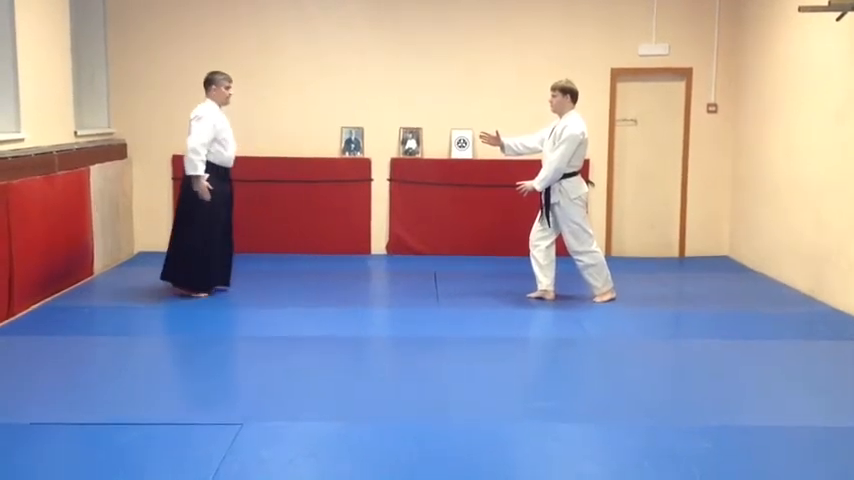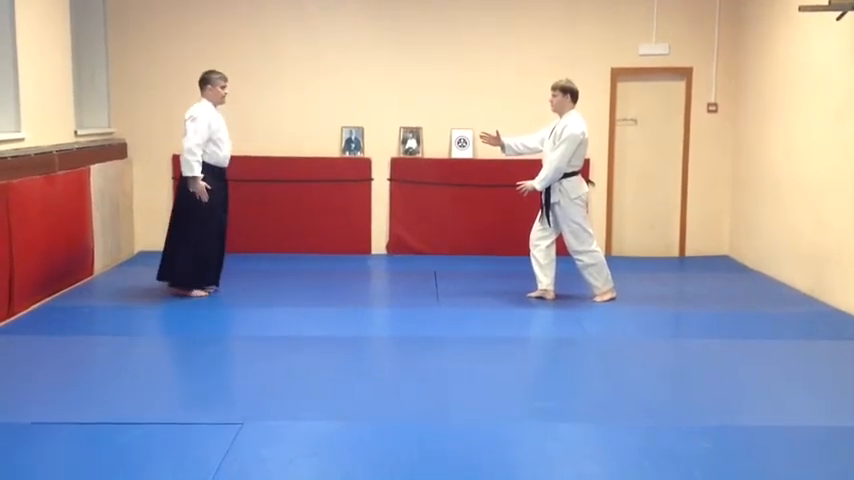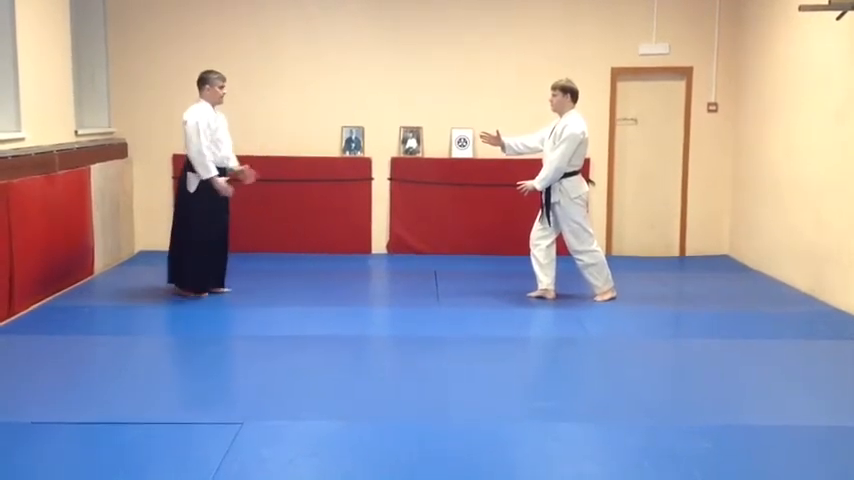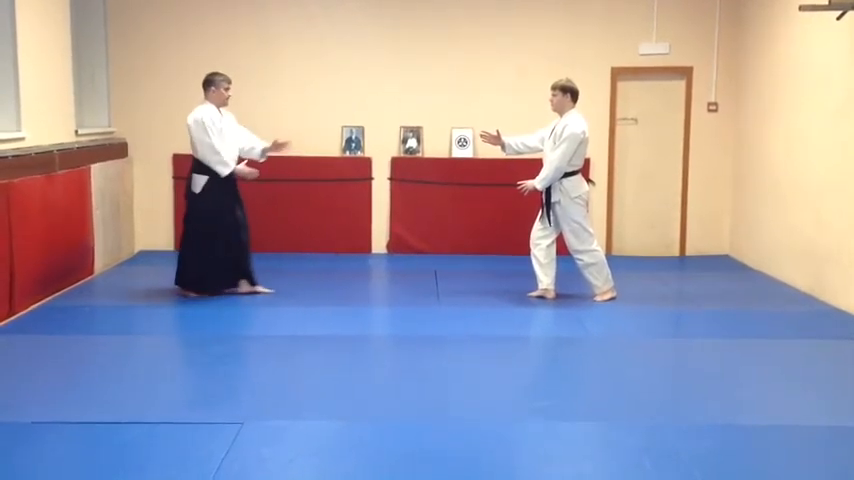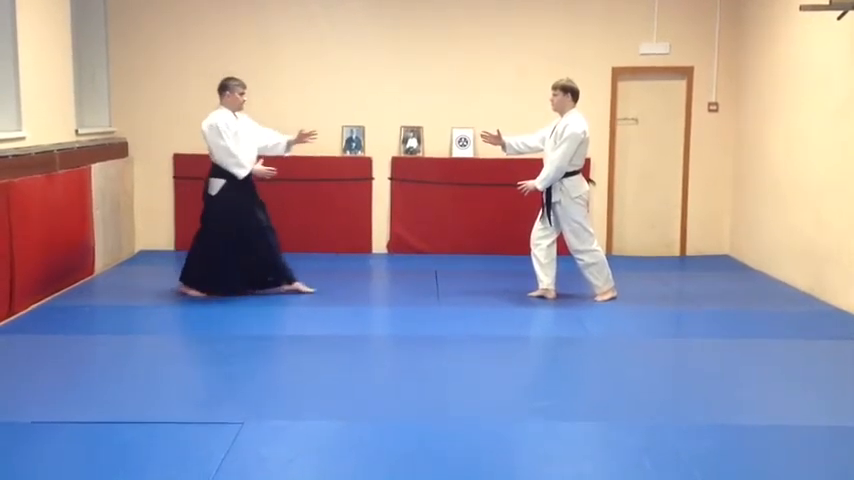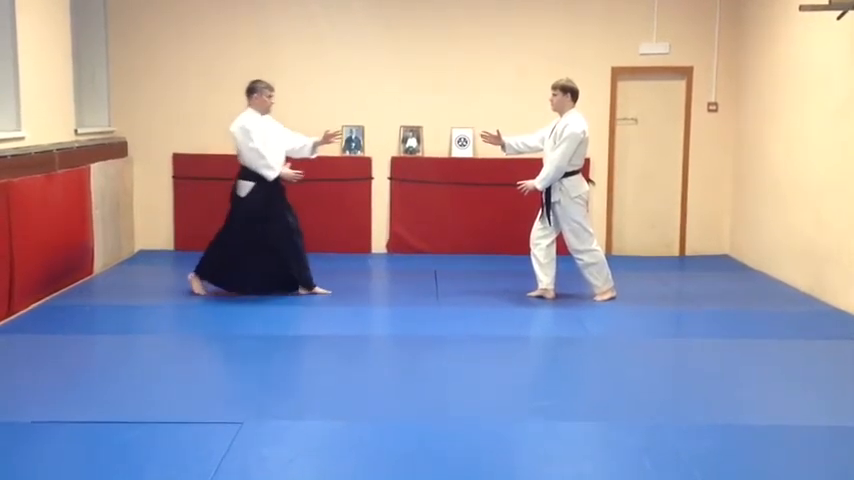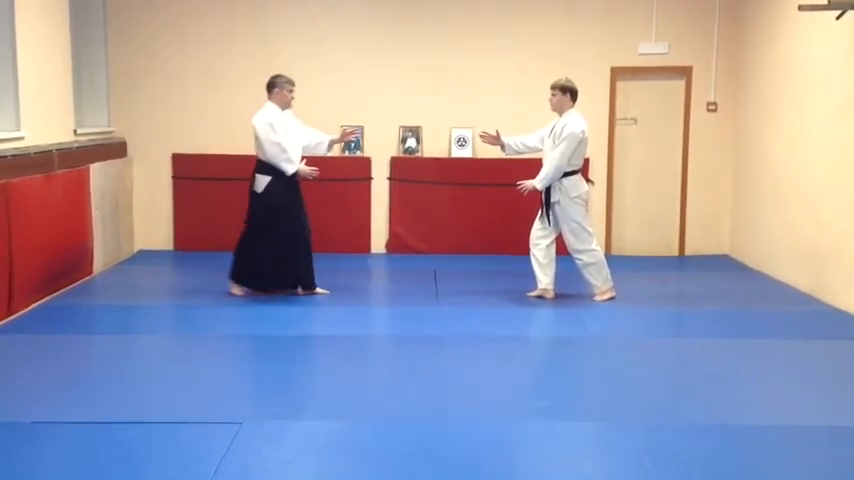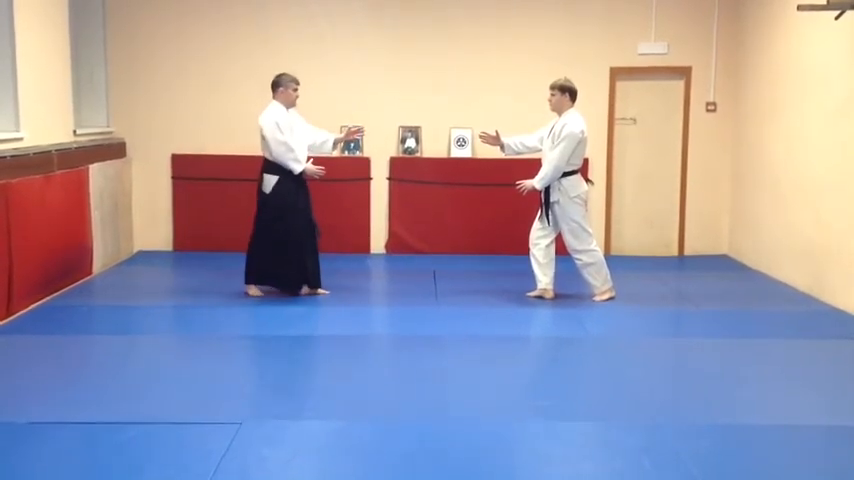
dt=0.2s
person 1, frame 1
left shoulder: (573, 127)
right shoulder: (559, 125)
left elbow: (558, 163)
right elbow: (534, 142)
left wrist: (536, 184)
right wrist: (503, 143)
left hip: (568, 192)
right hip: (555, 192)
left knee: (582, 243)
right knee: (540, 238)
left ankle: (605, 289)
right ankle: (546, 289)
person 1, frame 2
left shoulder: (573, 127)
right shoulder: (559, 125)
left elbow: (558, 163)
right elbow: (534, 142)
left wrist: (537, 184)
right wrist: (503, 143)
left hip: (568, 192)
right hip: (556, 192)
left knee: (582, 243)
right knee: (540, 238)
left ankle: (605, 288)
right ankle: (546, 288)
person 1, frame 3
left shoulder: (574, 127)
right shoulder: (559, 124)
left elbow: (558, 162)
right elbow: (534, 141)
left wrist: (537, 184)
right wrist: (503, 143)
left hip: (568, 192)
right hip: (556, 191)
left knee: (582, 243)
right knee: (541, 237)
left ankle: (606, 288)
right ankle: (547, 287)
person 1, frame 4
left shoulder: (574, 126)
right shoulder: (560, 124)
left elbow: (559, 162)
right elbow: (534, 141)
left wrist: (537, 183)
right wrist: (504, 143)
left hip: (569, 191)
right hip: (556, 191)
left knee: (582, 242)
right knee: (541, 237)
left ankle: (606, 288)
right ankle: (547, 287)
person 1, frame 5
left shoulder: (575, 126)
right shoulder: (560, 124)
left elbow: (559, 162)
right elbow: (535, 141)
left wrist: (538, 184)
right wrist: (504, 142)
left hip: (569, 191)
right hip: (556, 191)
left knee: (582, 242)
right knee: (541, 237)
left ankle: (606, 288)
right ankle: (547, 287)
person 1, frame 6
left shoulder: (574, 126)
right shoulder: (559, 123)
left elbow: (559, 162)
right elbow: (534, 141)
left wrist: (538, 183)
right wrist: (504, 142)
left hip: (568, 191)
right hip: (556, 191)
left knee: (582, 242)
right knee: (541, 237)
left ankle: (605, 287)
right ankle: (546, 287)
person 1, frame 7
left shoulder: (573, 126)
right shoulder: (559, 123)
left elbow: (558, 161)
right elbow: (534, 141)
left wrist: (537, 183)
right wrist: (503, 143)
left hip: (568, 191)
right hip: (556, 191)
left knee: (582, 242)
right knee: (540, 237)
left ankle: (605, 288)
right ankle: (546, 287)
person 1, frame 8
left shoulder: (572, 126)
right shoulder: (558, 123)
left elbow: (557, 161)
right elbow: (533, 141)
left wrist: (536, 183)
right wrist: (503, 143)
left hip: (567, 191)
right hip: (555, 190)
left knee: (581, 242)
right knee: (540, 237)
left ankle: (604, 288)
right ankle: (545, 287)
person 2, frame 1
left shoulder: (216, 113)
right shoulder: (206, 114)
right elbow: (195, 148)
right wrist: (197, 179)
left hip: (217, 179)
right hip: (207, 180)
left knee: (217, 232)
right knee: (201, 233)
left ankle: (210, 281)
right ankle: (189, 284)
person 2, frame 2
left shoulder: (212, 113)
right shoulder: (200, 114)
right elbow: (191, 149)
right wrist: (194, 180)
left hip: (214, 179)
right hip: (202, 180)
left knee: (211, 232)
right knee: (195, 232)
left ankle: (202, 280)
right ankle: (184, 283)
person 2, frame 3
left shoulder: (214, 114)
right shoulder: (197, 115)
right elbow: (198, 151)
left wrist: (236, 168)
right wrist: (213, 179)
left hip: (216, 178)
right hip: (199, 181)
left knee: (216, 232)
right knee: (196, 234)
left ankle: (211, 282)
right ankle: (189, 285)
person 2, frame 4
left shoulder: (225, 116)
right shoulder: (200, 117)
left elbow: (242, 139)
right elbow: (210, 151)
left wrist: (266, 149)
right wrist: (235, 170)
left hip: (223, 180)
right hip: (206, 182)
left knee: (236, 230)
right knee: (201, 235)
left ankle: (242, 281)
right ankle: (190, 285)
person 2, frame 5
left shoulder: (243, 120)
right shoulder: (215, 122)
left elbow: (263, 138)
right elbow: (226, 155)
left wrist: (292, 141)
right wrist: (251, 170)
left hip: (242, 185)
right hip: (224, 186)
left knee: (261, 230)
right knee: (213, 236)
left ankle: (284, 280)
right ankle: (191, 283)
person 2, frame 6
left shoulder: (270, 122)
right shoulder: (243, 124)
left elbow: (290, 141)
right elbow: (255, 157)
left wrist: (318, 142)
right wrist: (279, 173)
left hip: (270, 188)
right hip: (252, 188)
left knee: (289, 232)
right knee: (235, 236)
left ankle: (304, 284)
right ankle: (200, 276)
person 2, frame 7
left shoulder: (287, 117)
right shoulder: (264, 118)
left elbow: (306, 138)
right elbow: (275, 150)
left wrist: (335, 139)
right wrist: (297, 169)
left hip: (286, 182)
right hip: (269, 182)
left knee: (297, 232)
right knee: (260, 232)
left ankle: (304, 284)
right ankle: (239, 280)
person 2, frame 8
left shoulder: (292, 115)
right shoulder: (271, 117)
left elbow: (311, 136)
right elbow: (281, 149)
left wrist: (340, 138)
right wrist: (303, 168)
left hip: (292, 180)
right hip: (277, 181)
left knee: (303, 231)
right knee: (269, 232)
left ankle: (306, 283)
right ankle: (254, 282)
